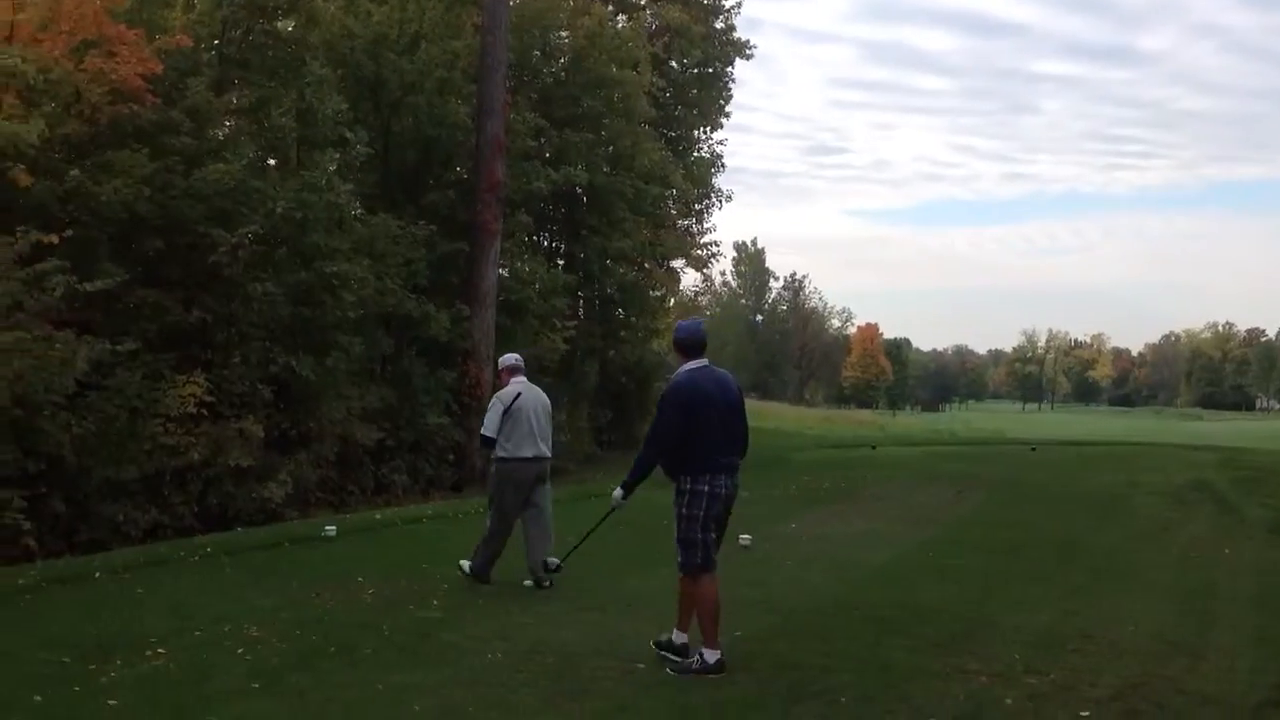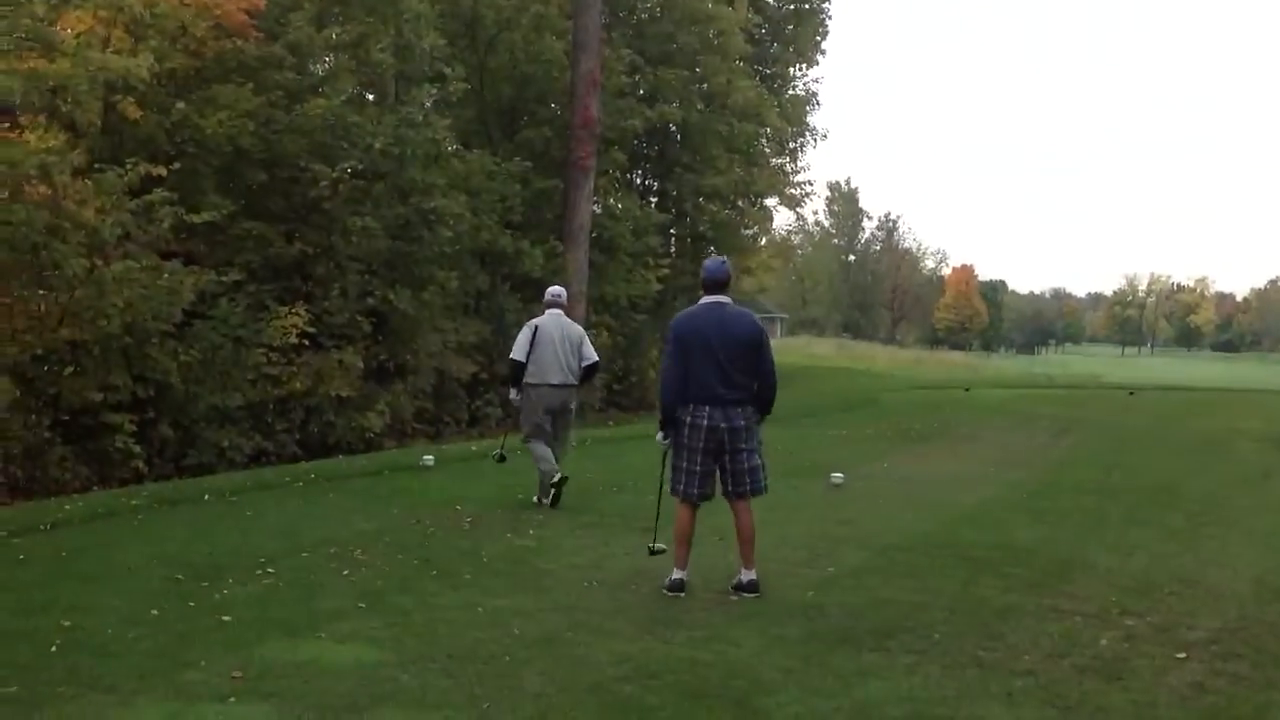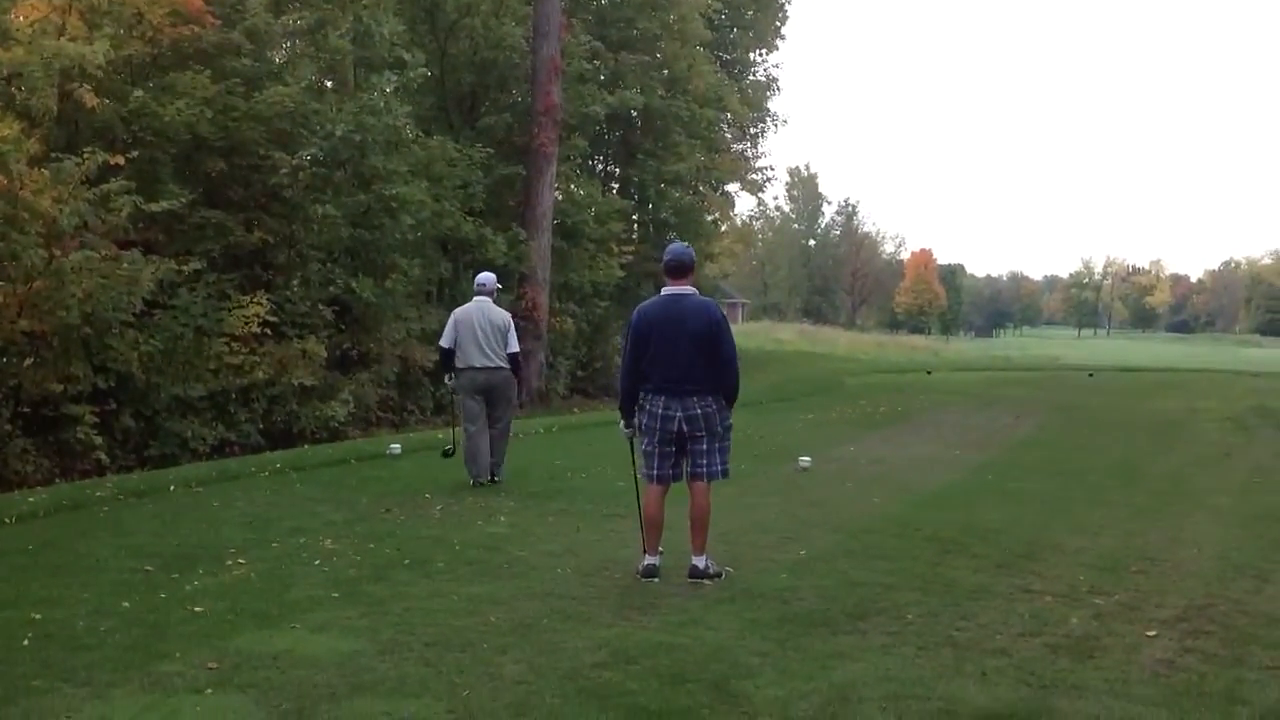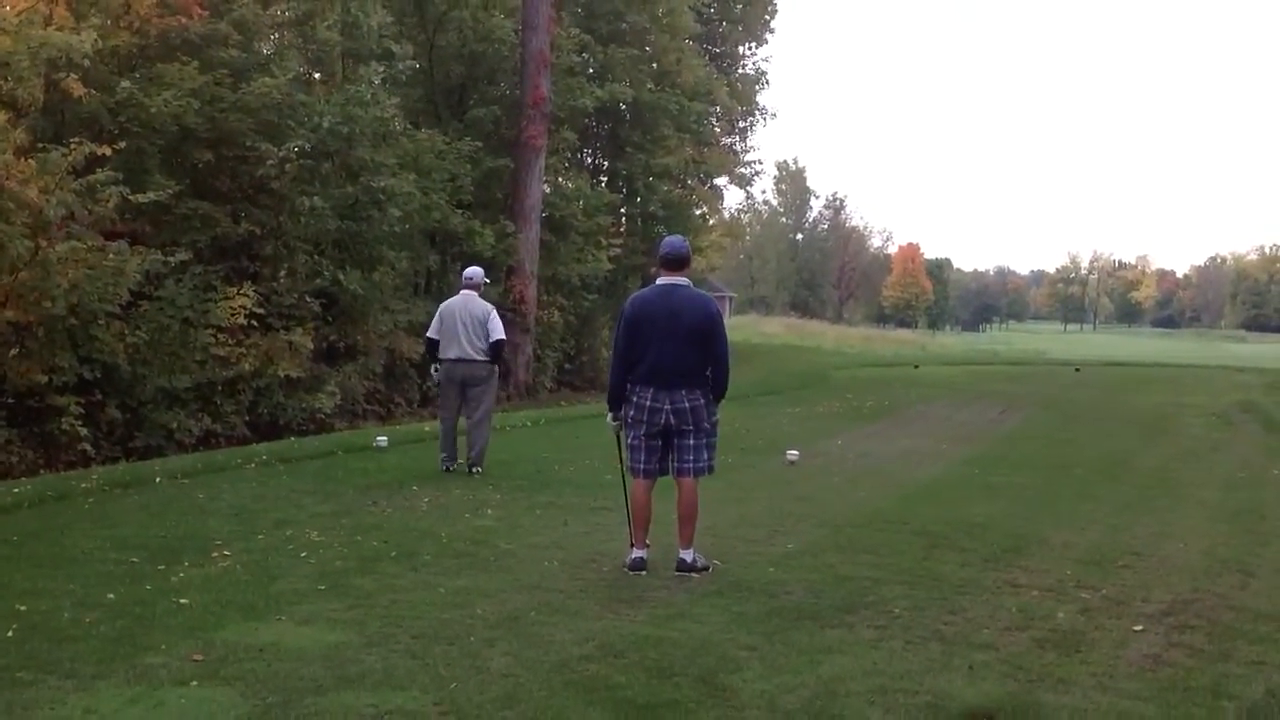
dt=1s
person 1, frame 1
left shoulder: (680, 388)
right shoulder: (728, 381)
left elbow: (657, 444)
right elbow: (741, 436)
left wrist: (627, 486)
left hip: (697, 483)
right hip: (726, 481)
left knee: (700, 568)
right knee: (695, 564)
left ankle: (711, 655)
right ankle: (678, 638)
person 1, frame 2
left shoulder: (683, 322)
right shoulder: (749, 322)
left elbow: (671, 378)
right elbow: (767, 377)
left wrist: (666, 423)
right wrist: (759, 414)
left hip: (696, 416)
right hip: (738, 417)
left knee: (687, 500)
right knee: (741, 500)
left ankle: (678, 574)
right ankle: (749, 575)
person 1, frame 3
left shoulder: (644, 313)
right shoulder: (710, 311)
left elbow: (630, 368)
right elbow: (728, 364)
left wrist: (627, 413)
right wrist: (727, 403)
left hip: (657, 406)
right hip: (702, 405)
left knee: (655, 485)
right knee: (700, 485)
left ankle: (650, 560)
right ankle: (699, 561)
person 1, frame 4
left shoulder: (636, 303)
right shoulder: (705, 305)
left elbow: (621, 358)
right elbow: (720, 360)
left wrist: (615, 405)
right wrist: (715, 398)
left hip: (644, 399)
right hip: (691, 400)
left knee: (642, 479)
right knee: (687, 479)
left ankle: (638, 553)
right ankle: (686, 556)
person 2, frame 1
left shoulder: (503, 396)
right shoulder: (542, 396)
left elbow: (487, 438)
left wrist: (499, 447)
left hip: (511, 465)
right hip: (540, 464)
left knee: (500, 519)
right knee: (538, 518)
left ankle: (479, 568)
right ankle: (542, 574)
person 2, frame 2
left shoulder: (533, 326)
right shoulder: (577, 330)
left elbow: (517, 361)
right elbow: (593, 364)
left wrist: (514, 387)
right wrist: (575, 382)
left hip: (537, 391)
right hip: (566, 393)
left knee: (536, 438)
right knee: (557, 443)
left ankle: (553, 476)
right ankle: (547, 493)
person 2, frame 3
left shoulder: (458, 314)
right shoulder: (504, 316)
left elbow: (446, 348)
right elbow: (513, 353)
left wrist: (449, 372)
right wrist: (515, 376)
left hip: (469, 376)
right hip: (500, 376)
left knee: (474, 426)
right knee: (499, 425)
left ankle: (478, 476)
right ankle: (495, 472)
person 2, frame 4
left shoulder: (445, 307)
right shoulder: (487, 309)
left elbow: (432, 339)
right elbow: (498, 342)
left wrist: (434, 362)
right wrist: (494, 363)
left hip: (450, 367)
right hip: (480, 368)
left knee: (448, 416)
right knee: (478, 418)
left ankle: (447, 461)
right ankle: (475, 464)
